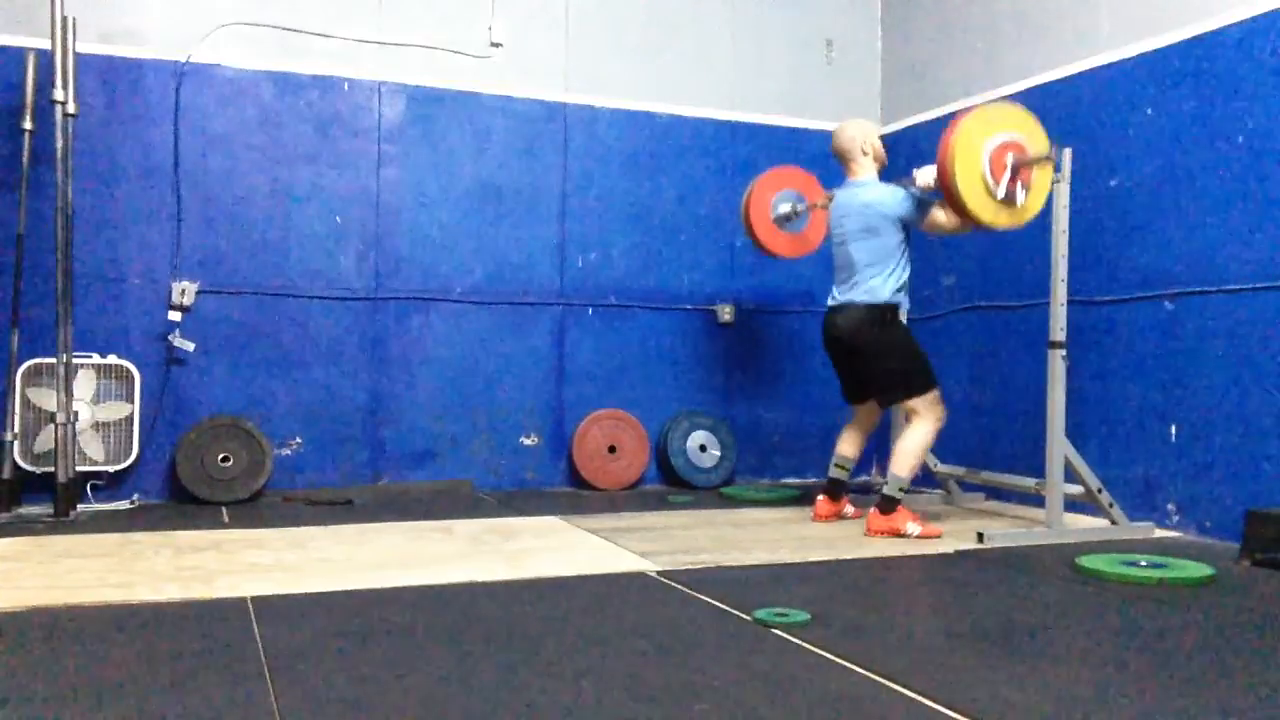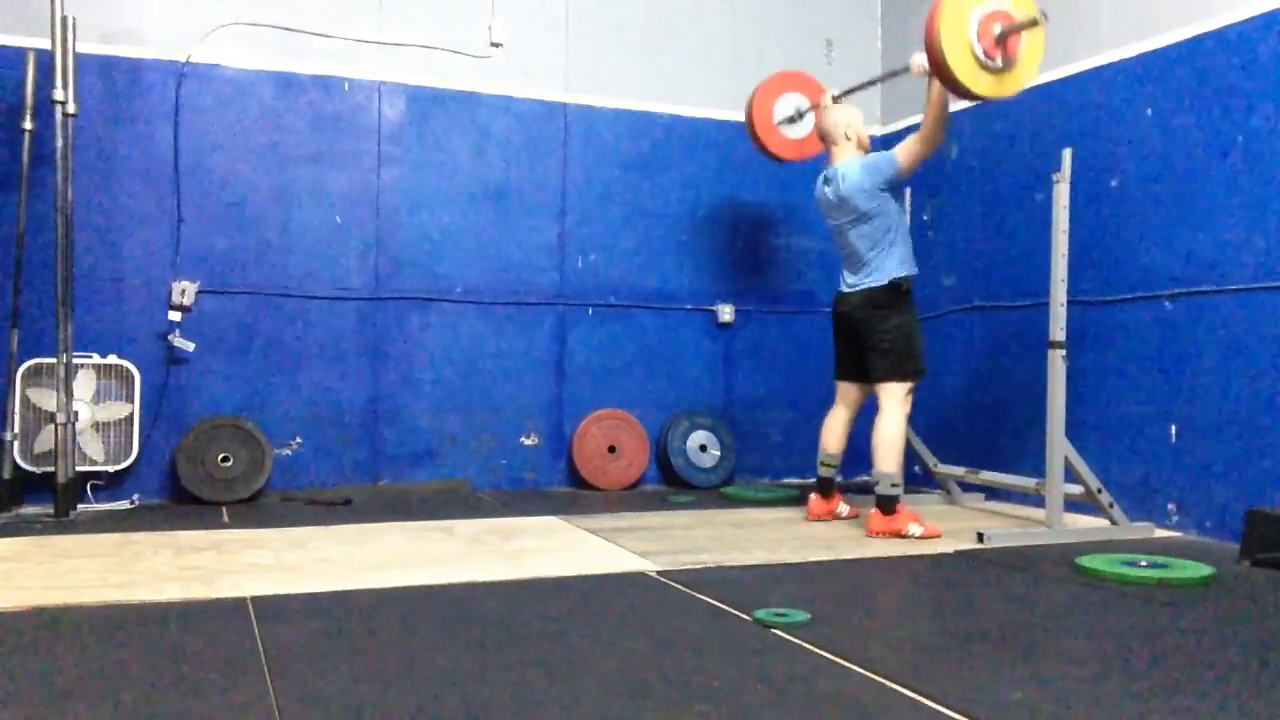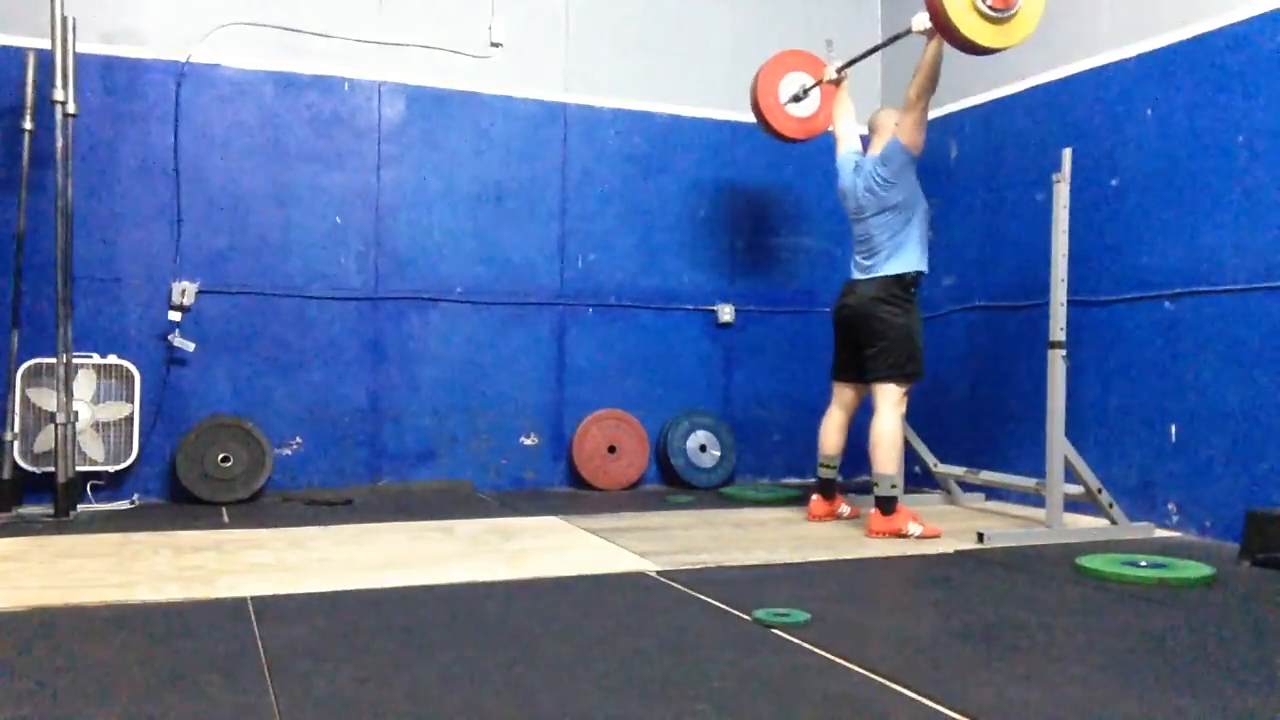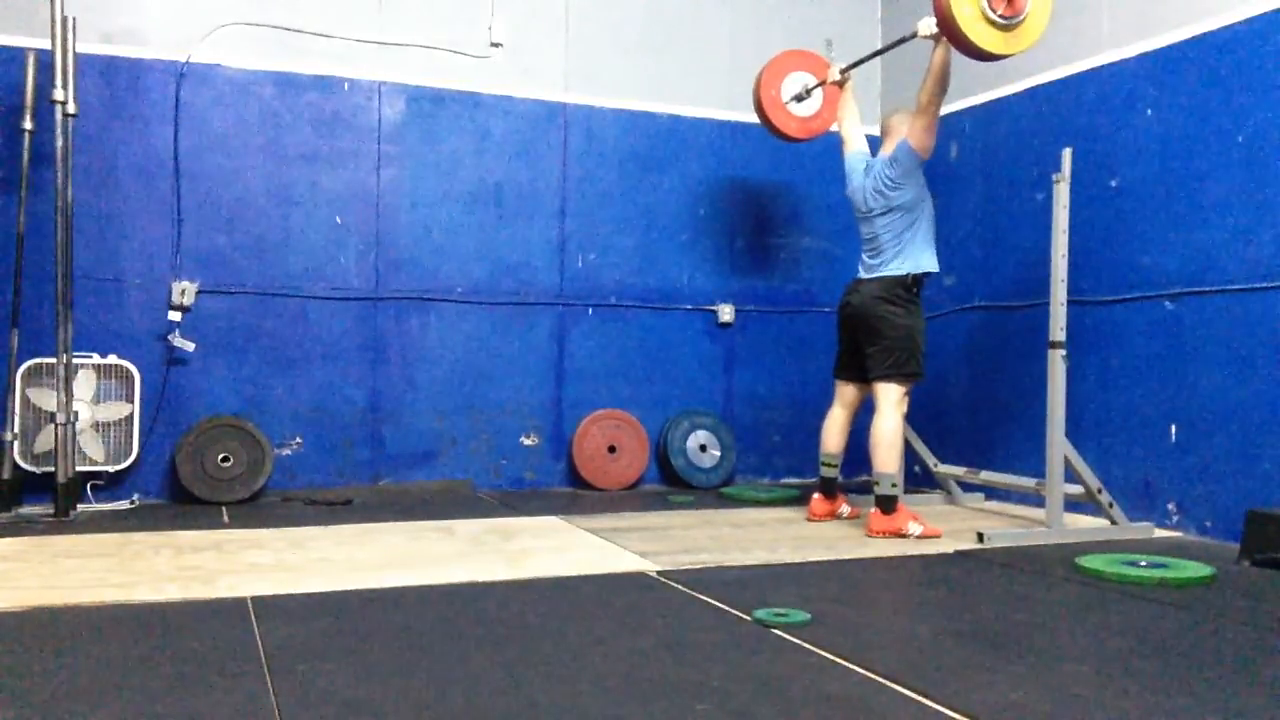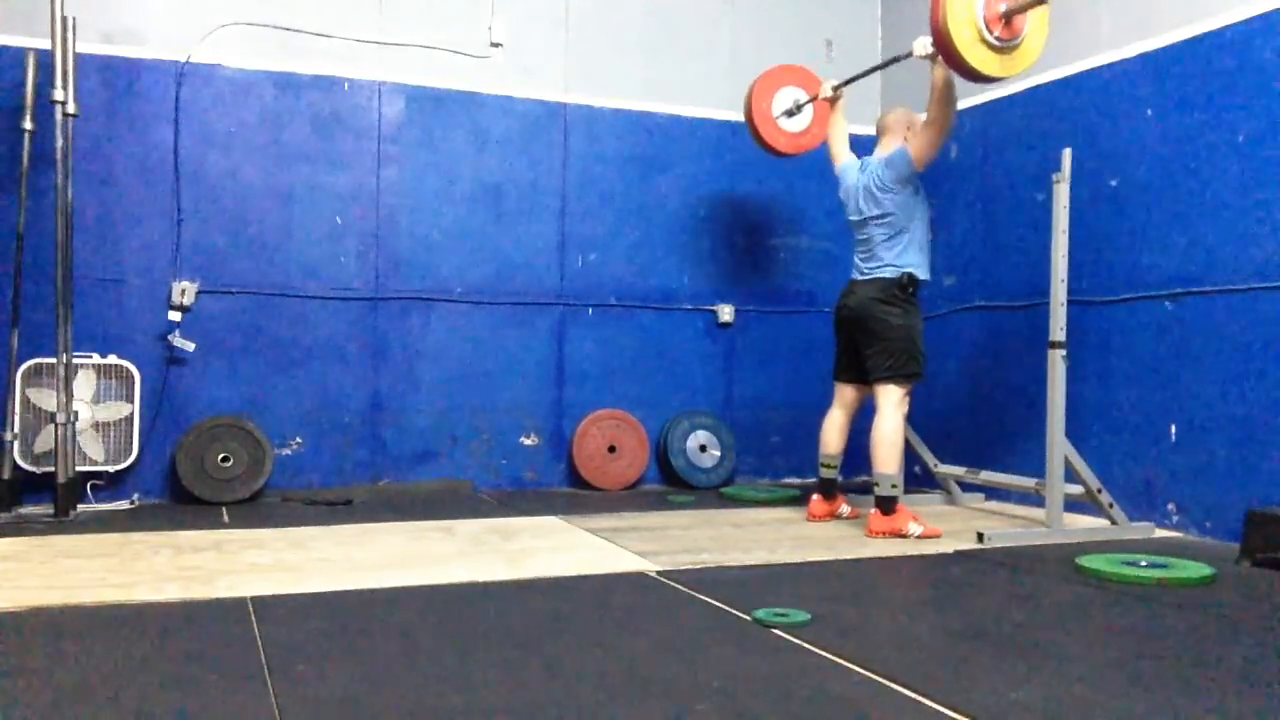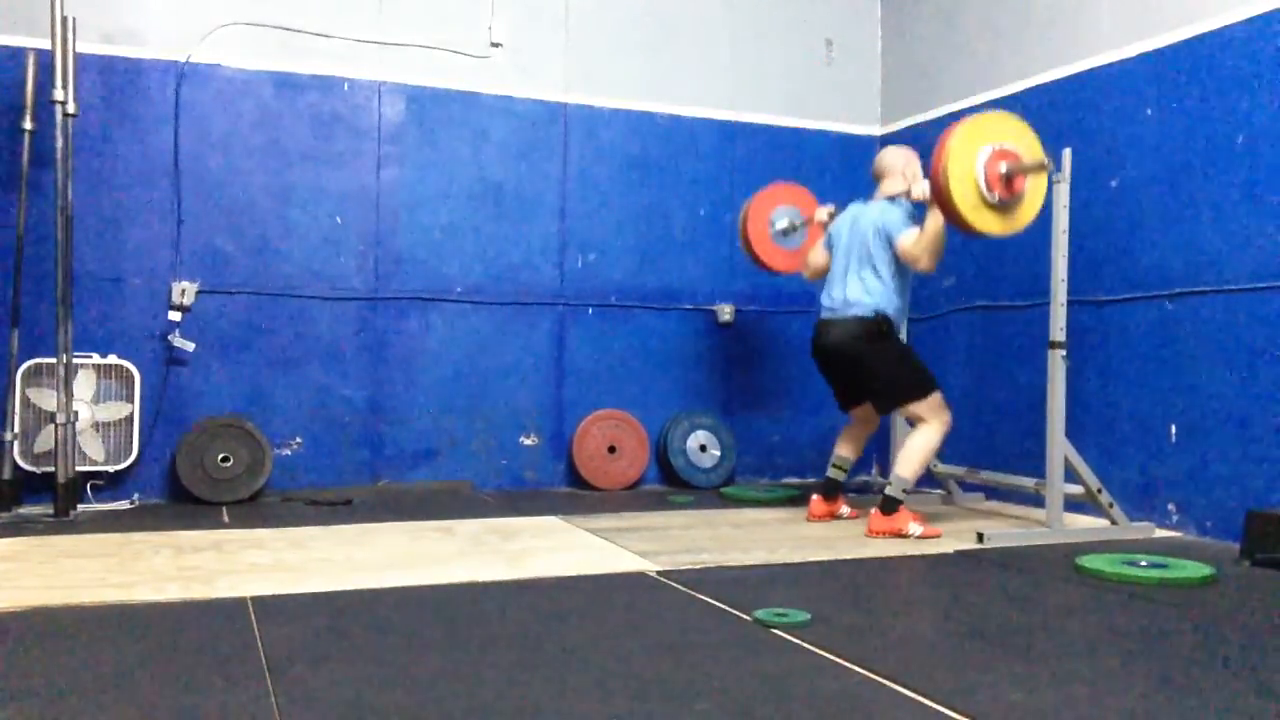
dt=0.7s
person 1, frame 1
left shoulder: (840, 201)
right shoulder: (890, 197)
right elbow: (956, 223)
left hip: (838, 322)
right hip: (872, 321)
left knee: (868, 413)
right knee: (929, 413)
left ankle: (830, 497)
right ankle: (888, 511)
person 1, frame 2
left shoulder: (826, 184)
right shoulder: (867, 174)
left elbow: (836, 151)
right elbow: (930, 136)
left wrist: (828, 116)
right wrist: (937, 77)
left hip: (850, 302)
right hip: (885, 301)
left knee: (845, 402)
right knee: (895, 403)
left ankle: (824, 496)
right ankle: (887, 512)
person 1, frame 3
left shoulder: (850, 169)
right shoulder: (892, 164)
left elbow: (844, 125)
right elbow: (917, 99)
left wrist: (838, 86)
right wrist: (935, 38)
left hip: (854, 296)
right hip: (888, 297)
left knee: (843, 401)
right knee: (891, 401)
left ankle: (825, 497)
right ankle: (887, 513)
person 1, frame 4
left shoulder: (859, 170)
right shoulder: (902, 166)
left elbow: (849, 127)
right elbow: (929, 104)
left wrist: (841, 86)
right wrist: (943, 42)
left hip: (860, 295)
right hip: (892, 297)
left knee: (846, 399)
right knee: (891, 401)
left ankle: (826, 496)
right ankle: (887, 512)
person 1, frame 5
left shoulder: (853, 174)
right shoulder: (895, 168)
left elbow: (837, 143)
right elbow: (941, 123)
left wrist: (834, 103)
right wrist: (940, 61)
left hip: (855, 296)
right hip: (888, 298)
left knee: (845, 401)
right knee: (892, 403)
left ankle: (825, 497)
right ankle: (887, 513)
person 1, frame 6
left shoulder: (847, 217)
right shoulder: (895, 214)
left elbow: (812, 269)
right elbow: (924, 259)
left wrist: (822, 227)
right wrist: (937, 206)
left hip: (829, 335)
right hip: (866, 333)
left knee: (865, 418)
right knee: (935, 417)
left ankle: (826, 497)
right ankle: (889, 511)
